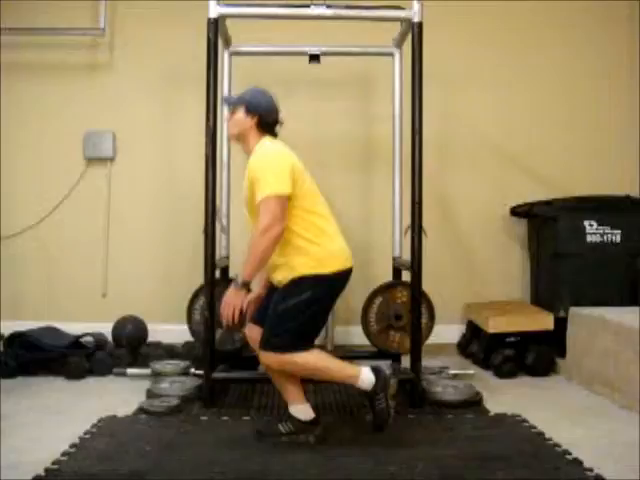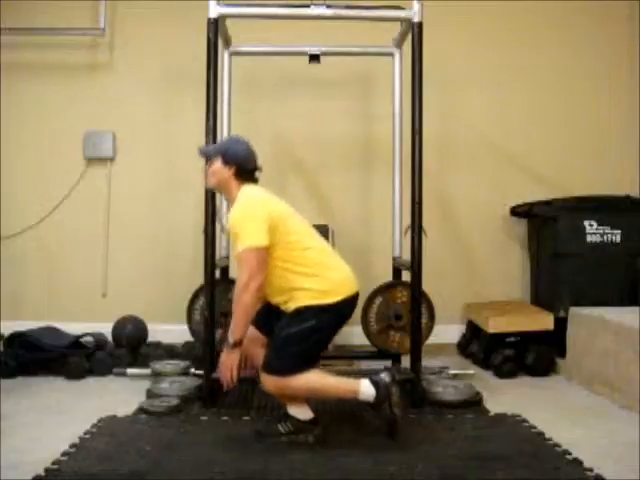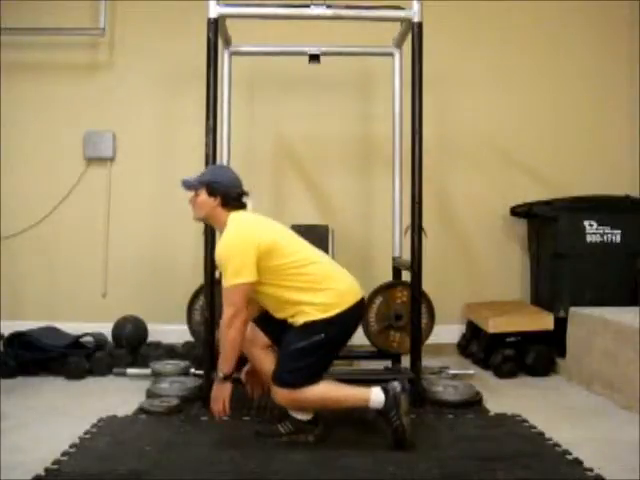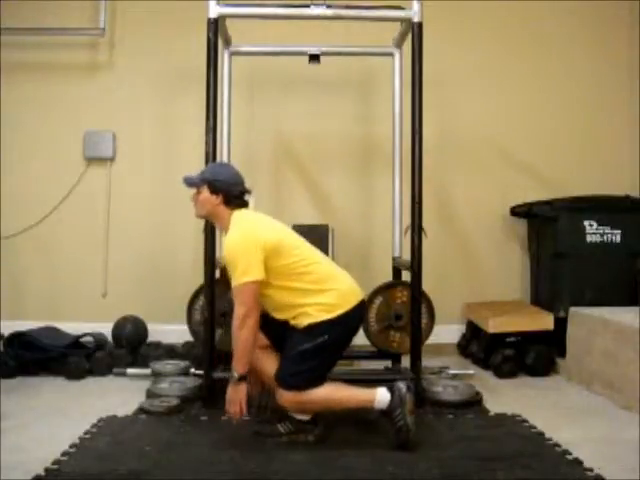
dt=0.3s
person 1, frame 1
left shoulder: (268, 157)
right shoulder: (266, 157)
left elbow: (271, 227)
right elbow: (274, 230)
left wrist: (240, 284)
right wrist: (260, 287)
left hip: (317, 268)
right hip: (303, 266)
left knee: (275, 354)
right knee: (257, 334)
left ankle: (370, 379)
right ankle: (302, 418)
person 1, frame 2
left shoulder: (245, 210)
right shoulder: (253, 201)
left elbow: (250, 282)
right elbow: (262, 278)
left wrist: (231, 344)
right wrist: (241, 338)
left hip: (324, 295)
right hip: (316, 290)
left knee: (275, 379)
right knee: (252, 339)
left ankle: (372, 390)
right ankle: (301, 418)
person 1, frame 3
left shoulder: (233, 241)
right shoulder: (245, 226)
left elbow: (233, 316)
right elbow: (253, 298)
left wrist: (223, 378)
right wrist: (257, 363)
left hip: (331, 308)
right hip: (327, 298)
left knee: (287, 392)
right knee: (251, 337)
left ankle: (383, 398)
right ankle: (302, 419)
person 1, frame 4
left shoulder: (240, 240)
right shoulder: (248, 225)
left elbow: (244, 315)
right elbow: (253, 307)
left wrist: (238, 379)
right wrist: (252, 363)
left hip: (332, 310)
right hip: (326, 301)
left knee: (290, 394)
right knee: (252, 340)
left ankle: (387, 398)
right ankle: (302, 419)
